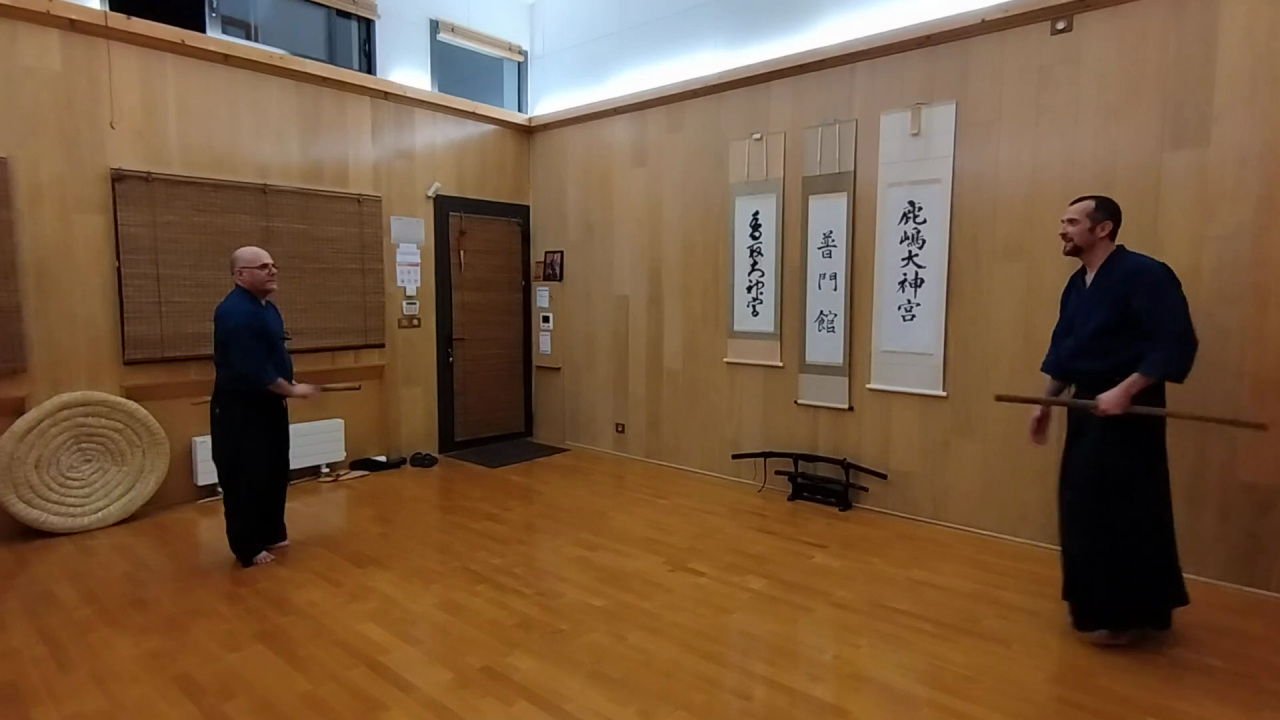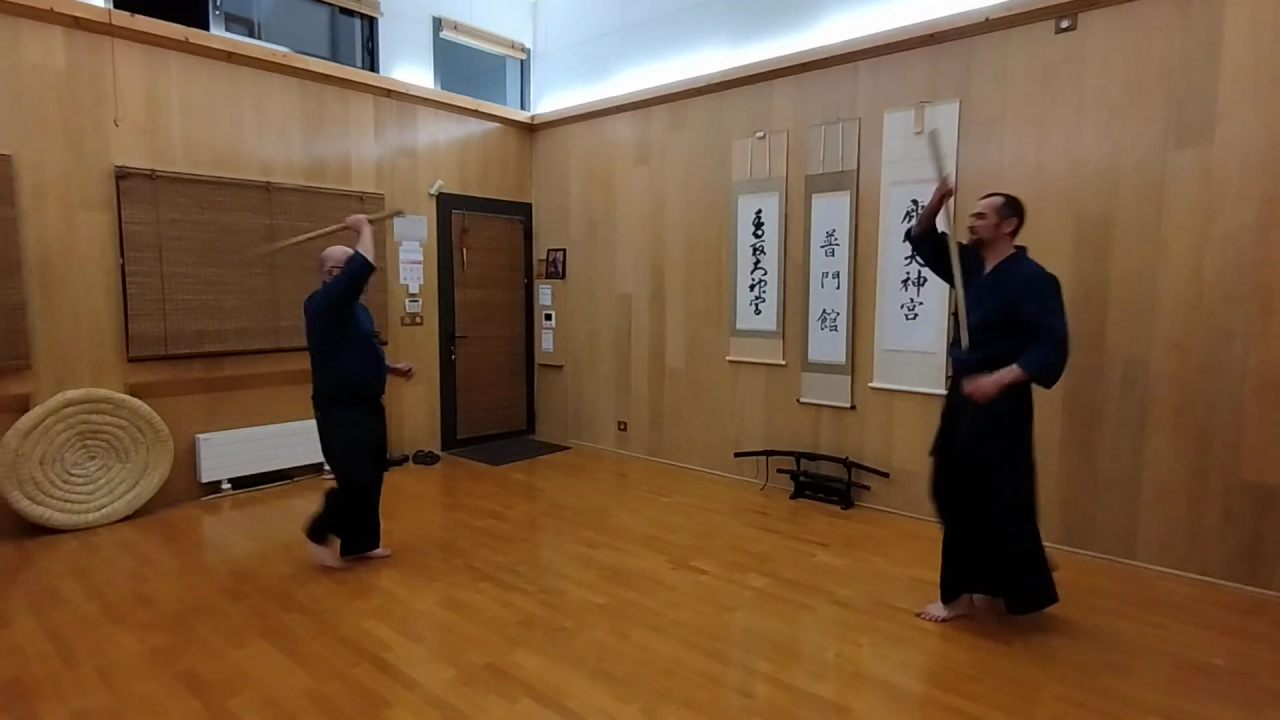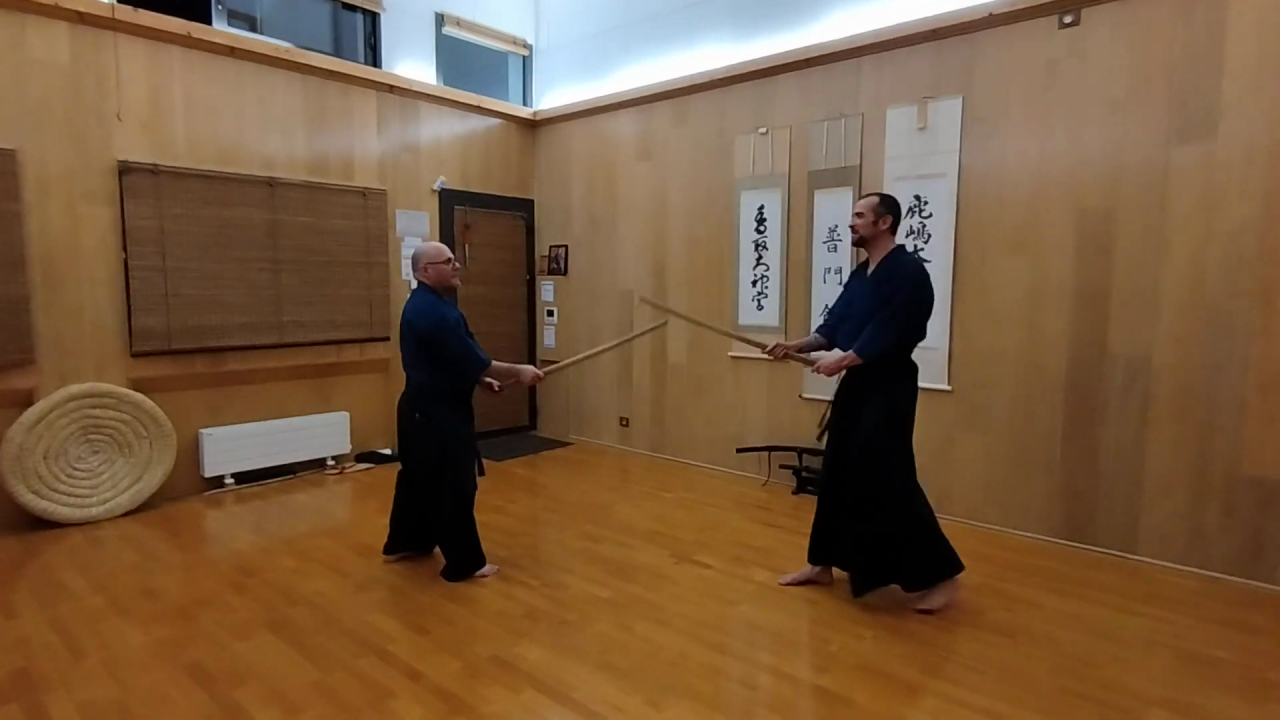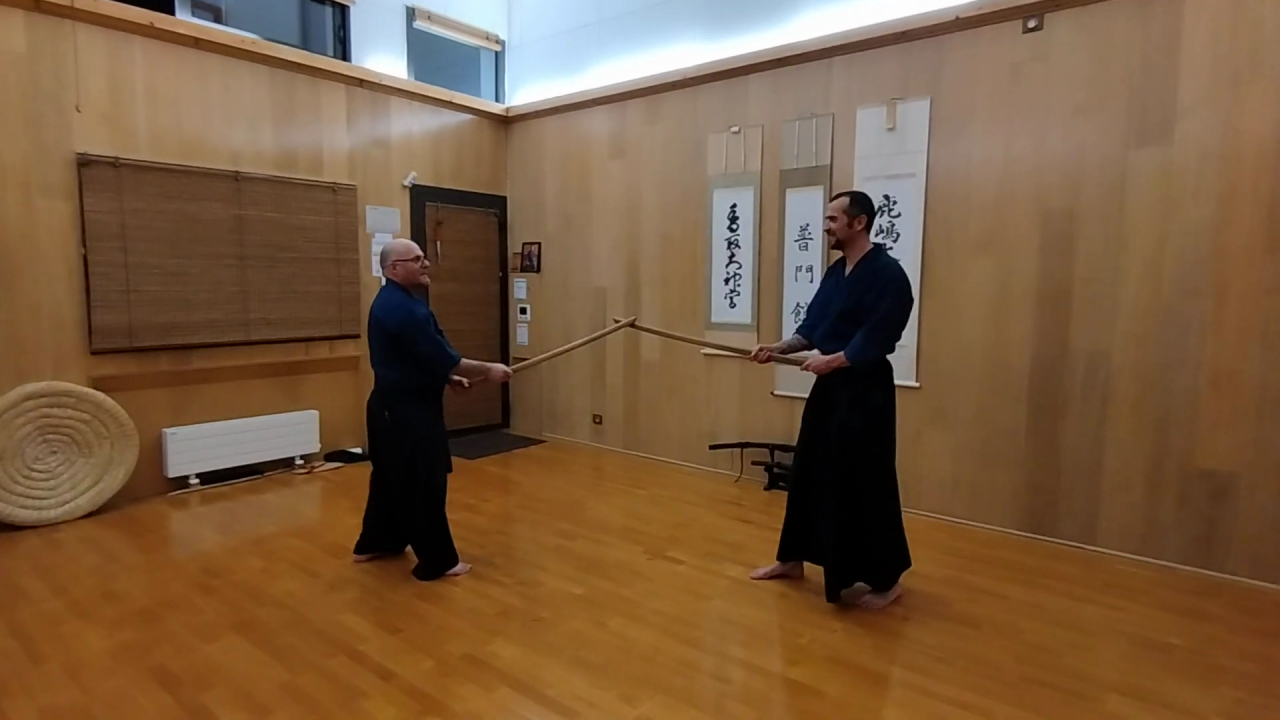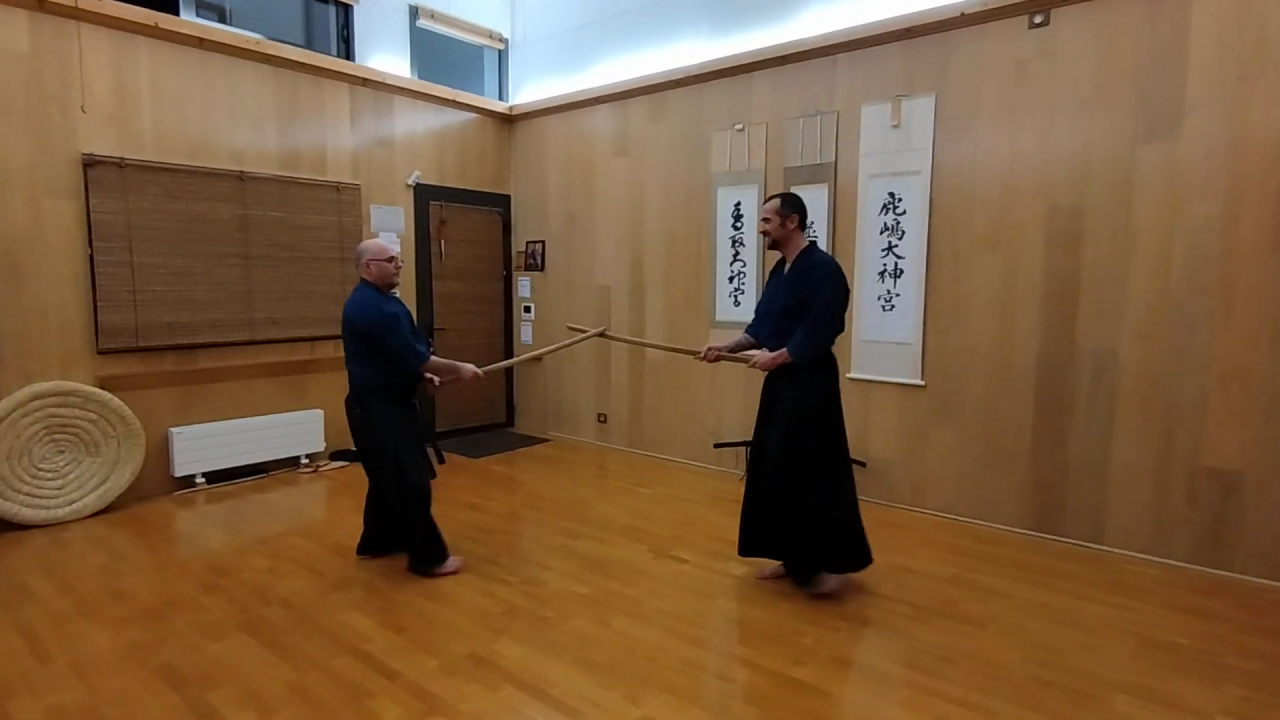
dt=1s
person 1, frame 1
left shoulder: (1145, 275)
right shoulder: (1077, 285)
left elbow: (1175, 344)
right elbow: (1065, 350)
left wrist: (1124, 390)
right wrist: (1048, 403)
left hip: (1129, 408)
right hip: (1091, 403)
left knee: (1114, 508)
right knee: (1083, 504)
left ankle: (1125, 615)
right ankle: (1101, 608)
person 1, frame 2
left shoulder: (1034, 281)
right shoulder: (970, 265)
left elbow: (1051, 350)
right elbow: (921, 239)
left wrist: (1000, 380)
right wrist: (935, 205)
left hip: (997, 406)
right hip: (962, 395)
left knee: (985, 499)
right knee: (953, 490)
left ankle: (959, 593)
person 1, frame 3
left shoulder: (908, 271)
right shoulder: (860, 274)
left elbow: (890, 334)
right elbow: (834, 327)
left wrist: (842, 360)
right wrist: (796, 345)
left hip: (889, 387)
right hip: (856, 385)
left knee: (889, 480)
right knee: (838, 474)
left ankle: (936, 576)
right ankle: (823, 563)
person 1, frame 4
left shoulder: (887, 274)
right shoulder: (835, 272)
left elbow: (879, 338)
right elbow: (813, 328)
left wrist: (834, 359)
right wrist: (777, 348)
left hip: (865, 389)
right hip: (830, 386)
left knee: (865, 483)
right knee: (808, 472)
left ankle: (886, 578)
right ankle: (793, 558)
person 1, frame 5
left shoulder: (822, 268)
right shoulder: (779, 270)
left elbow: (821, 332)
right elbow: (762, 326)
left wrist: (777, 356)
right wrist: (728, 347)
left hip: (810, 381)
right hip: (782, 379)
left knee: (797, 469)
right knee: (769, 468)
left ankle: (834, 562)
right ankle: (794, 558)
person 2, frame 1
left shoulder: (267, 308)
right shoulder: (235, 312)
right elbow: (252, 365)
left wrist: (287, 387)
right wrist: (291, 390)
left hip: (267, 406)
right hip: (240, 410)
left knee: (274, 474)
right knee: (246, 479)
left ankle: (267, 535)
right ankle: (248, 548)
person 2, frame 2
left shoulder: (352, 307)
right shoulder: (322, 303)
right elbow: (360, 269)
left wrist: (391, 368)
right wrist: (364, 230)
left hip: (366, 405)
right hip: (341, 409)
left knee: (368, 477)
right knee: (357, 479)
left ankle: (359, 541)
right ankle: (320, 534)
person 2, frame 3
left shoulder: (423, 304)
right shoulder: (433, 311)
right elbow: (469, 359)
left wrist: (480, 379)
right wrist: (517, 372)
left hip: (423, 408)
right hip: (437, 412)
left knee: (419, 478)
right knee: (453, 486)
left ankle: (404, 543)
right ankle: (464, 562)
person 2, frame 4
left shoulder: (391, 302)
right shoulder: (403, 308)
right elbow: (440, 356)
left wrist: (447, 377)
right wrist: (487, 370)
left hip: (393, 404)
right hip: (408, 409)
left knee: (391, 475)
right knee: (425, 482)
left ankle: (375, 542)
right ankle: (437, 560)
person 2, frame 5
left shoulder: (384, 302)
right shoulder: (369, 307)
left elbow: (400, 354)
right elbow: (410, 354)
left wrist: (424, 374)
right wrist: (457, 369)
left hip: (392, 402)
right hip: (376, 407)
left knee: (391, 477)
right knee: (408, 480)
left ankle: (378, 543)
right ankle: (429, 557)
